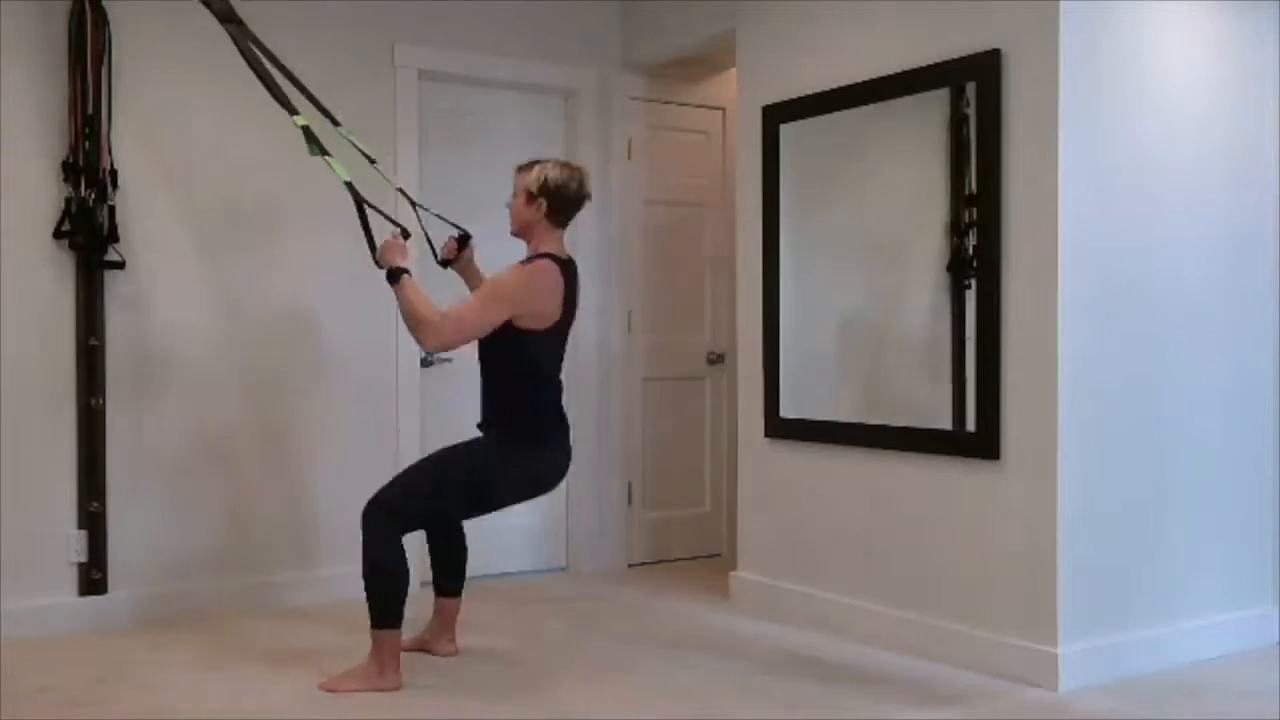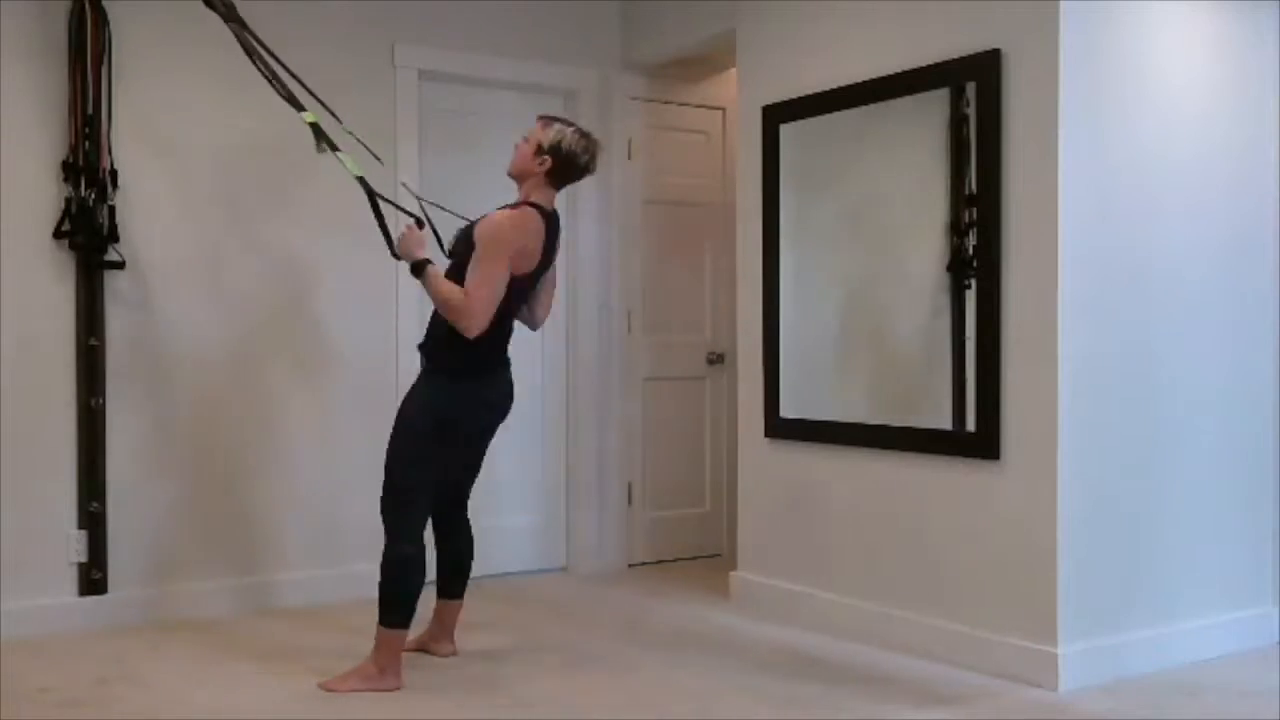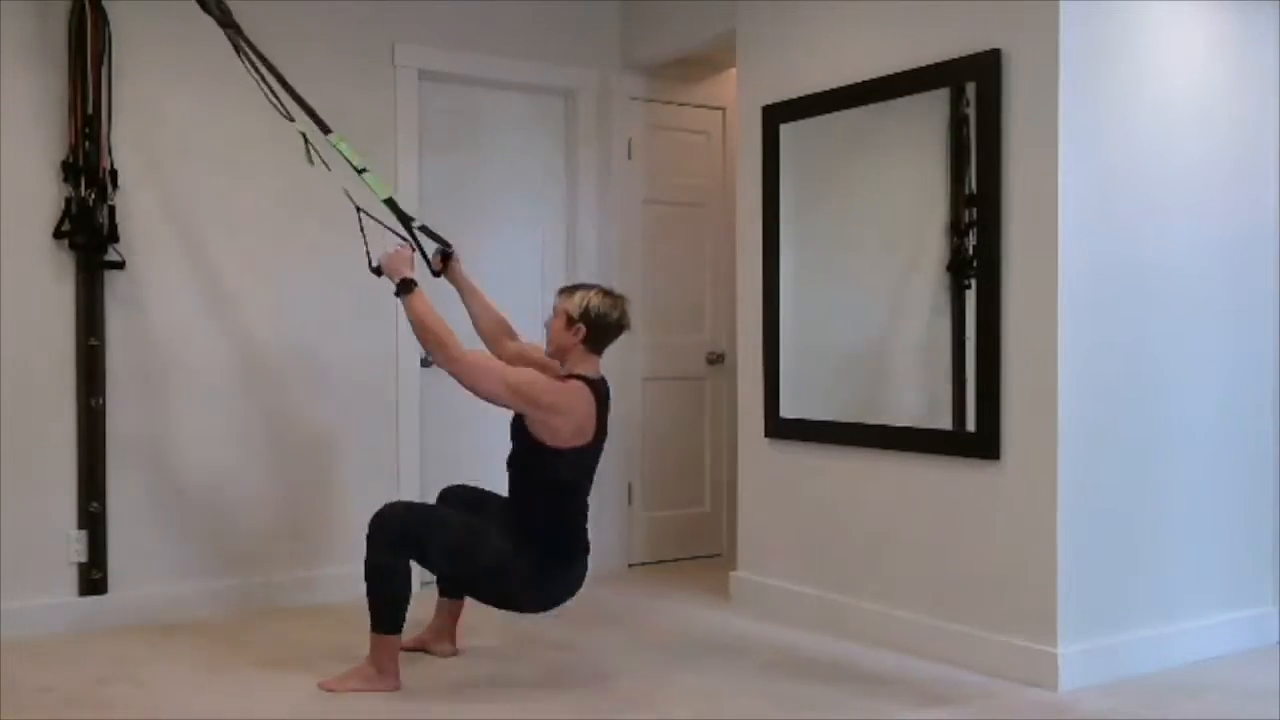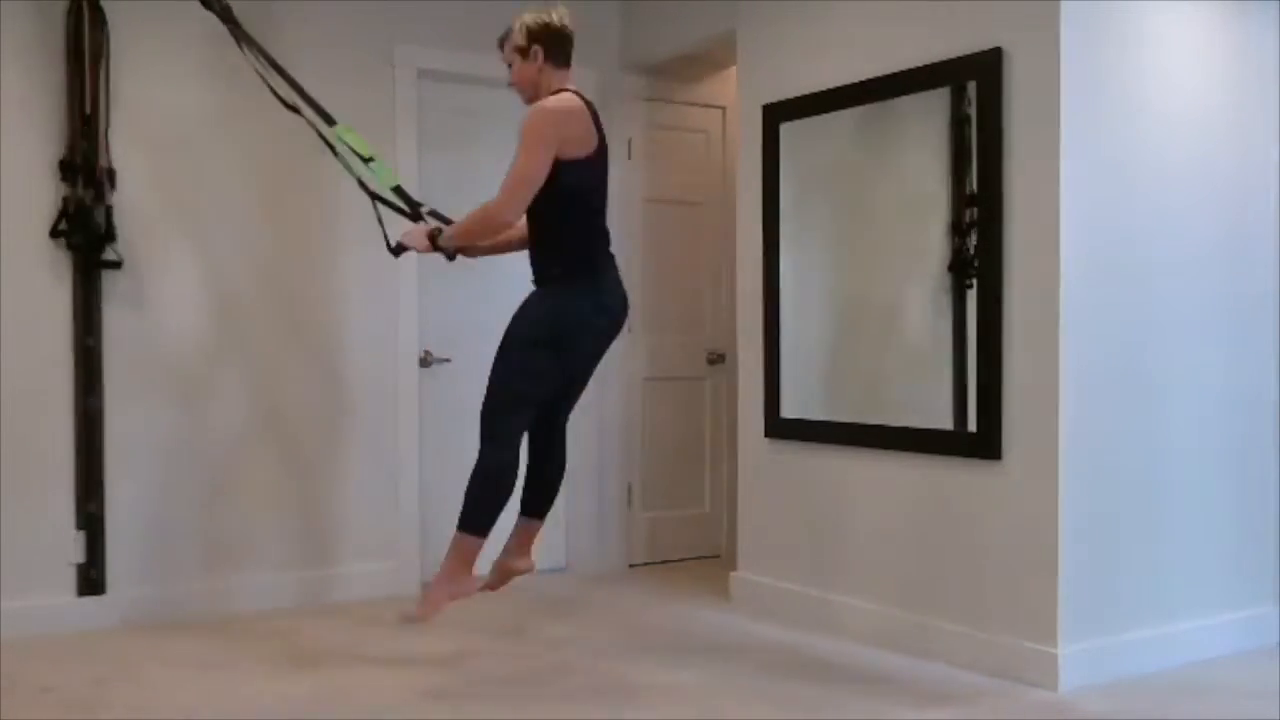
dt=1s
person 1, frame 1
left shoulder: (529, 279)
right shoulder: (559, 272)
left elbow: (434, 333)
left wrist: (398, 268)
right wrist: (465, 267)
left hip: (523, 450)
right hip: (539, 450)
left knee: (384, 515)
right knee: (436, 501)
left ankle: (383, 665)
right ankle: (442, 632)
person 1, frame 2
left shoulder: (508, 225)
right shoulder: (546, 226)
left elbow: (470, 322)
left wrist: (421, 263)
left hip: (450, 388)
right hip: (488, 388)
left knee: (404, 516)
right knee: (449, 507)
left ankle: (384, 667)
right ankle: (440, 631)
person 1, frame 3
left shoulder: (559, 399)
right shoulder: (579, 386)
left elbow: (453, 356)
right elbow: (507, 343)
left wrist: (406, 280)
right wrist: (460, 279)
left hip: (535, 569)
right hip: (549, 557)
left knee: (393, 523)
right knee: (457, 504)
left ankle: (381, 667)
right ankle: (442, 632)
person 1, frame 4
left shoulder: (552, 113)
right shoulder: (575, 113)
left elbow: (502, 212)
left wrist: (440, 239)
right wrist: (458, 242)
left hip: (571, 303)
right hip: (596, 301)
left knee: (501, 425)
right knee: (544, 419)
left ankle: (458, 571)
right ankle: (518, 550)
